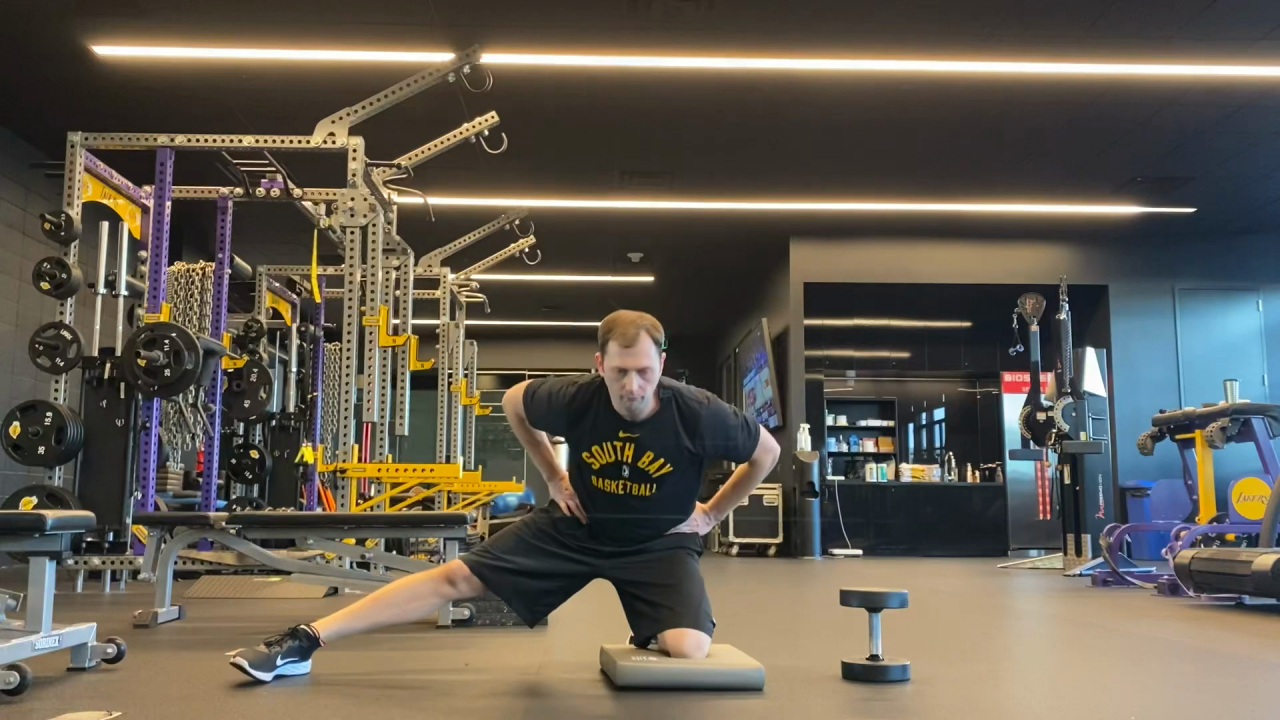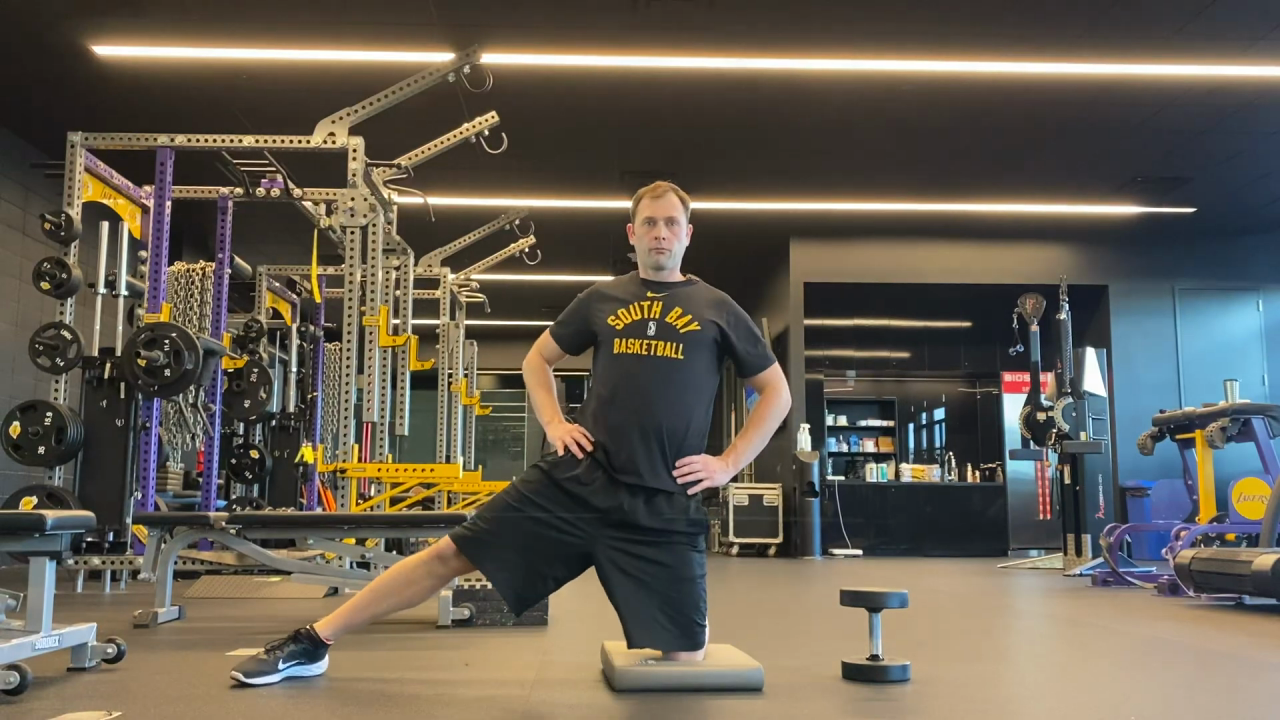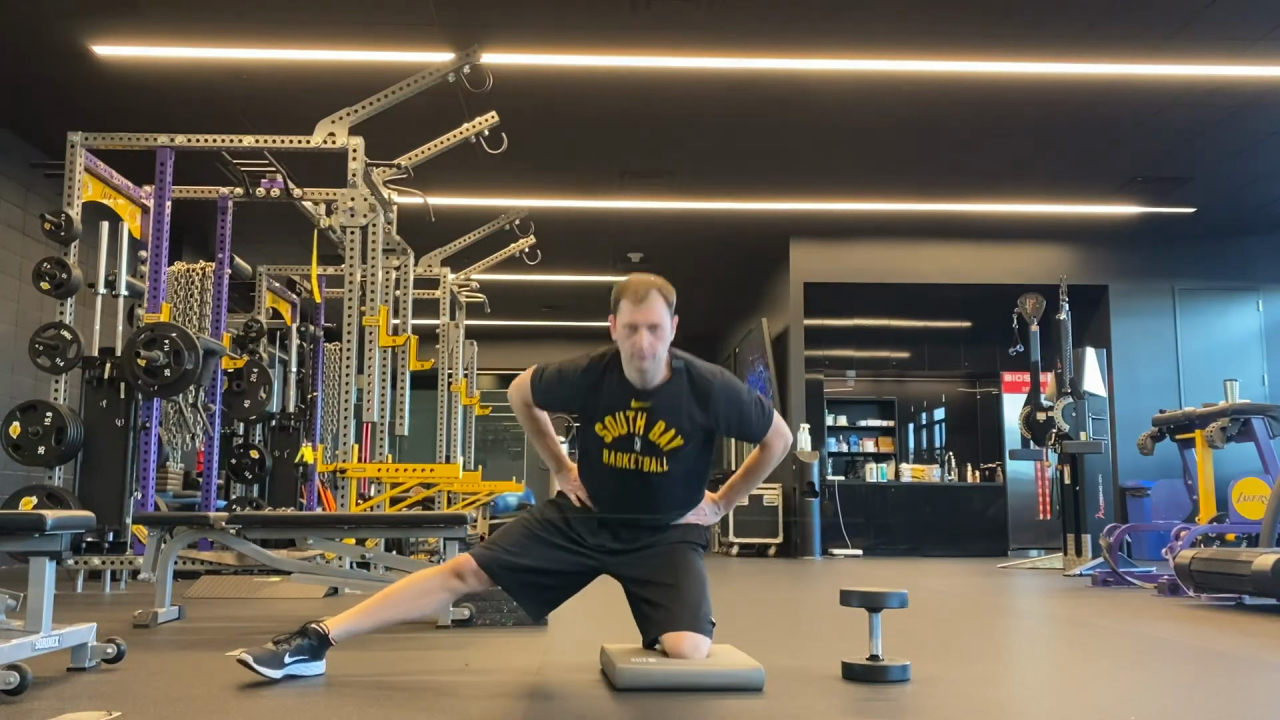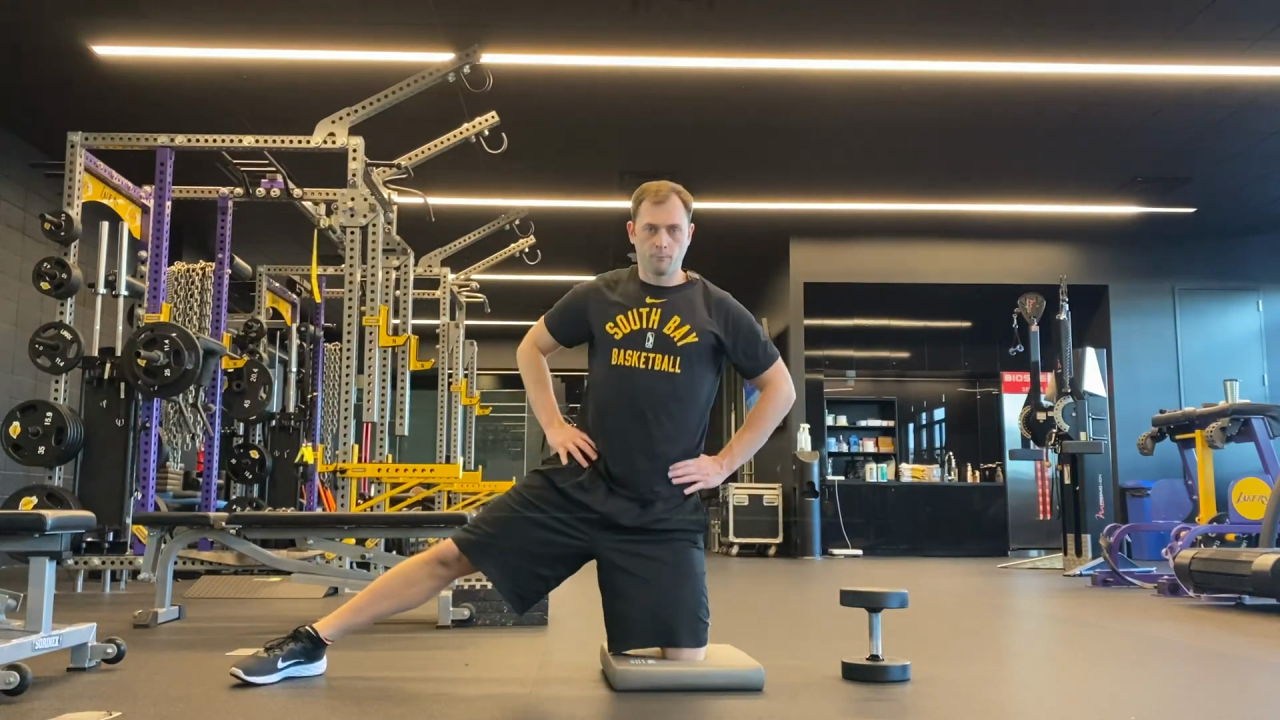
dt=1s
person 1, frame 1
left shoulder: (697, 414)
right shoulder: (572, 400)
left elbow: (767, 453)
right elbow: (514, 402)
left wrist: (711, 513)
right wrist: (554, 478)
left hip: (661, 541)
right hip: (577, 526)
left knee: (688, 652)
right knee: (453, 578)
left ankle: (651, 633)
right ankle: (304, 640)
person 1, frame 2
left shoulder: (718, 309)
right shoulder: (603, 297)
left elbow: (777, 394)
right elbow: (537, 359)
left wrist: (729, 465)
right wrist: (554, 424)
left hip: (664, 501)
right hip: (577, 476)
left knee: (684, 658)
right knee: (451, 556)
left ankle: (693, 617)
right ankle: (312, 643)
person 1, frame 3
left shoulder: (709, 389)
right shoulder: (585, 376)
left elbow: (779, 438)
right elbow: (519, 393)
left wrist: (721, 503)
right wrist: (561, 469)
left hip: (668, 535)
right hip: (583, 518)
left knee: (689, 652)
right knee: (462, 573)
left ankle: (636, 635)
right ankle: (314, 640)
person 1, frame 4
left shoulder: (718, 310)
right shoulder: (600, 294)
left elbow: (780, 388)
right elbow: (531, 348)
left wrist: (725, 462)
right wrist: (554, 426)
left hip: (662, 506)
right hip: (579, 483)
left knee: (685, 658)
right knee: (451, 558)
right ankle: (310, 643)
